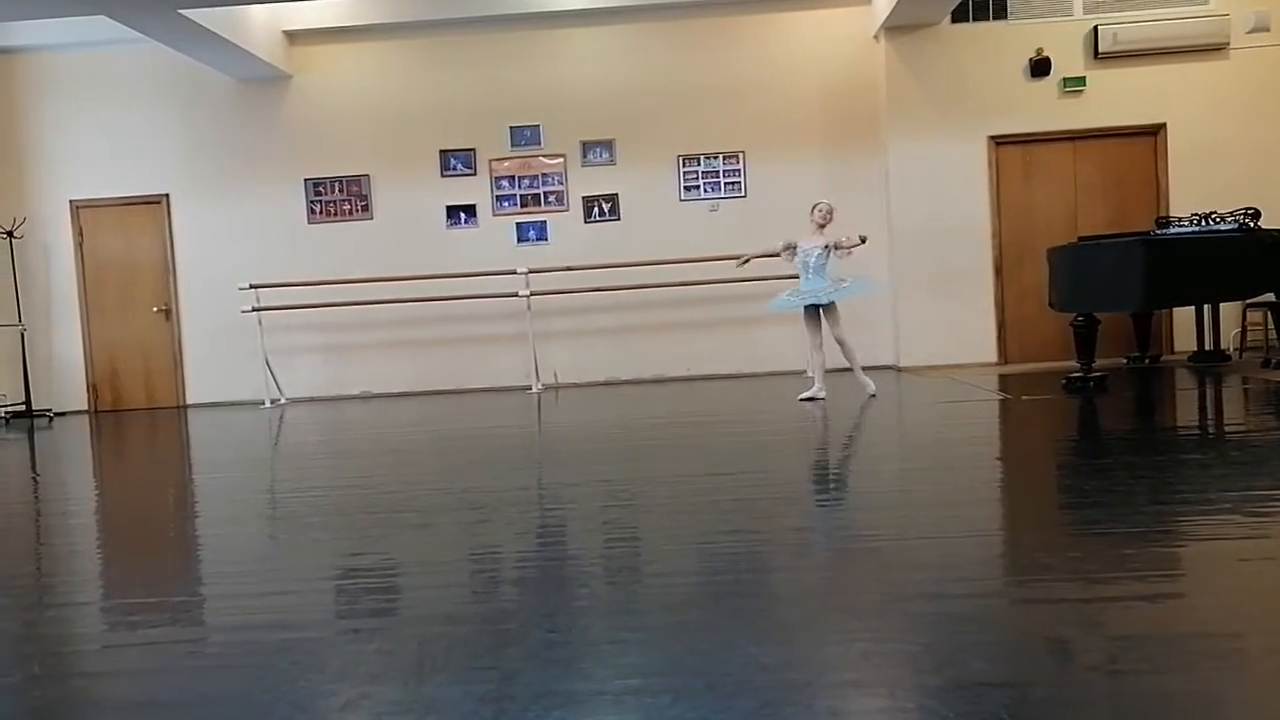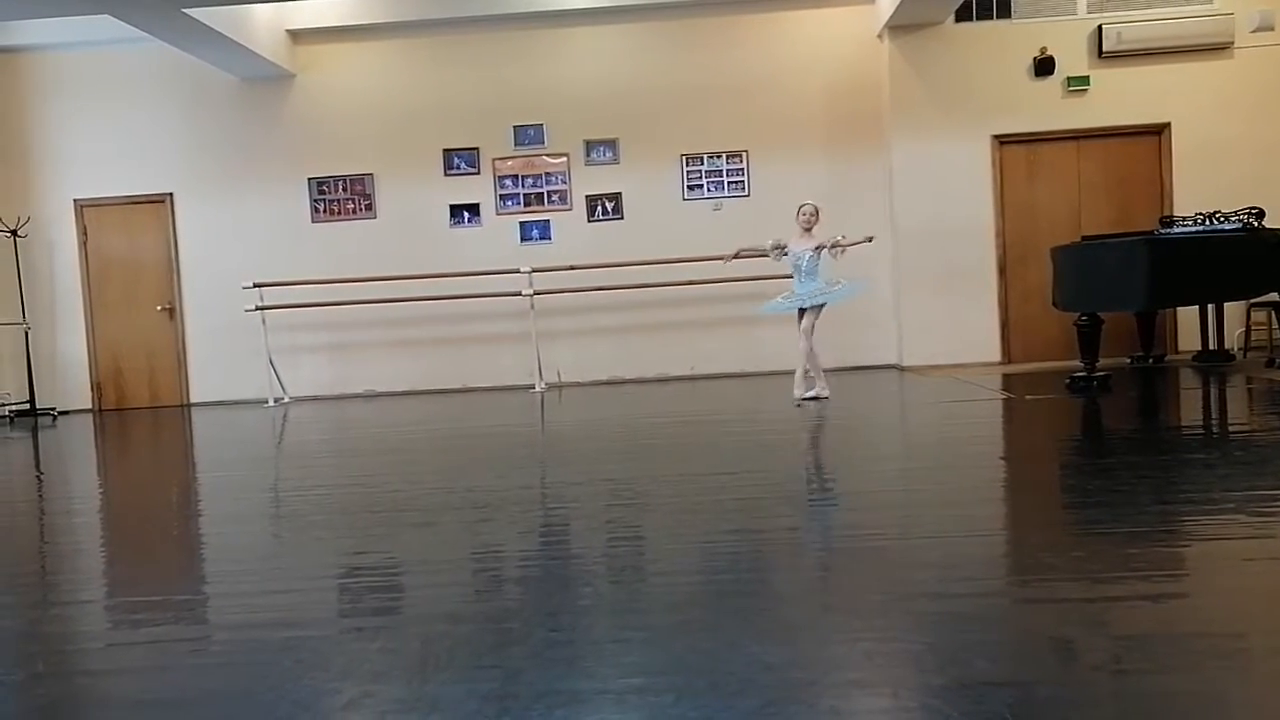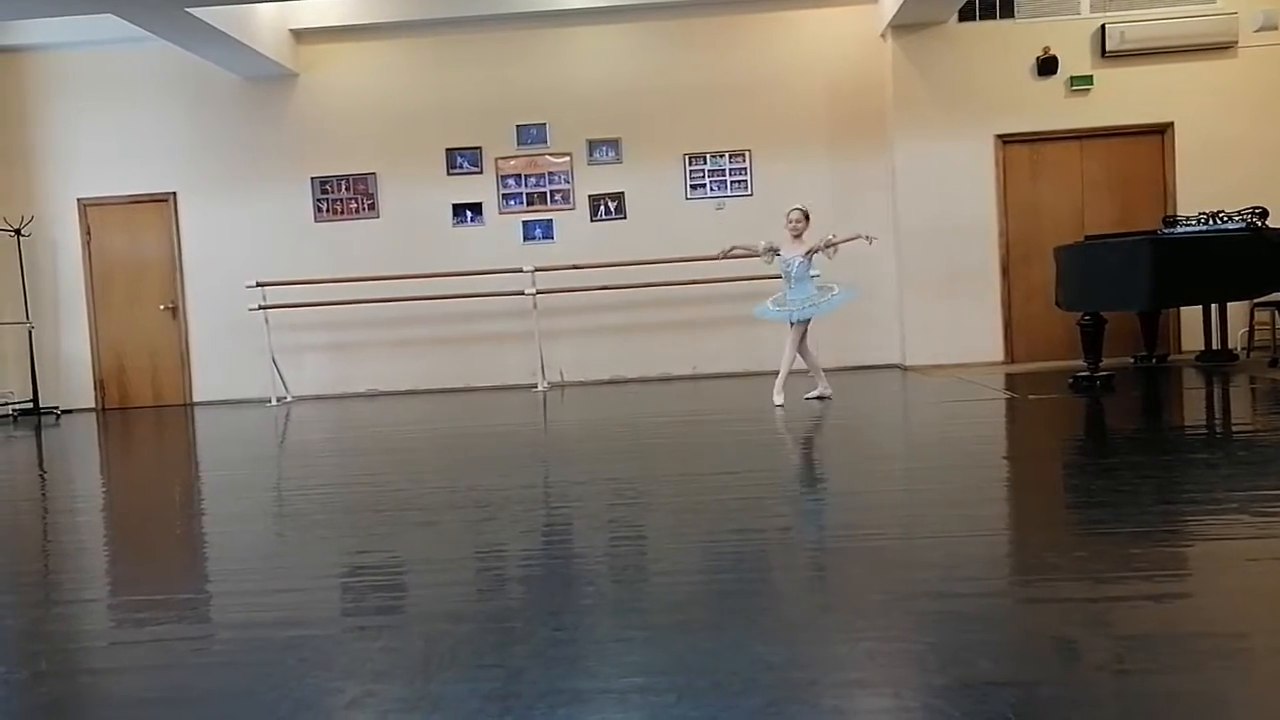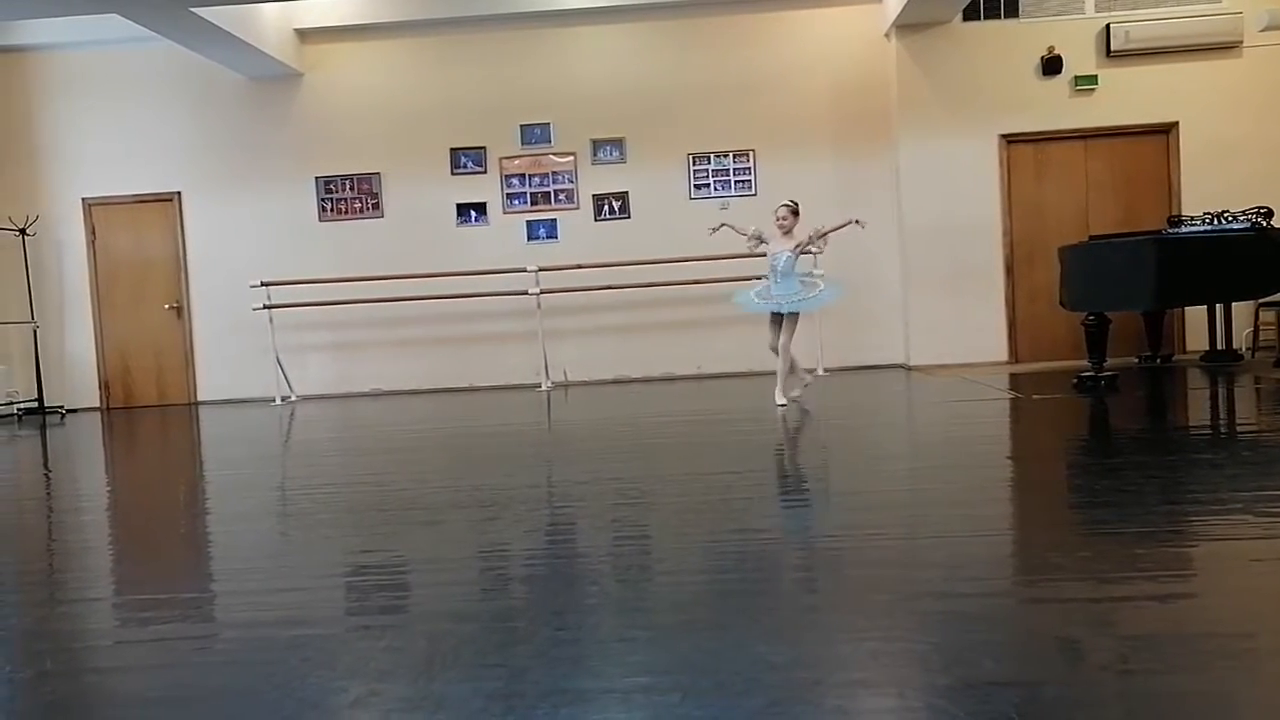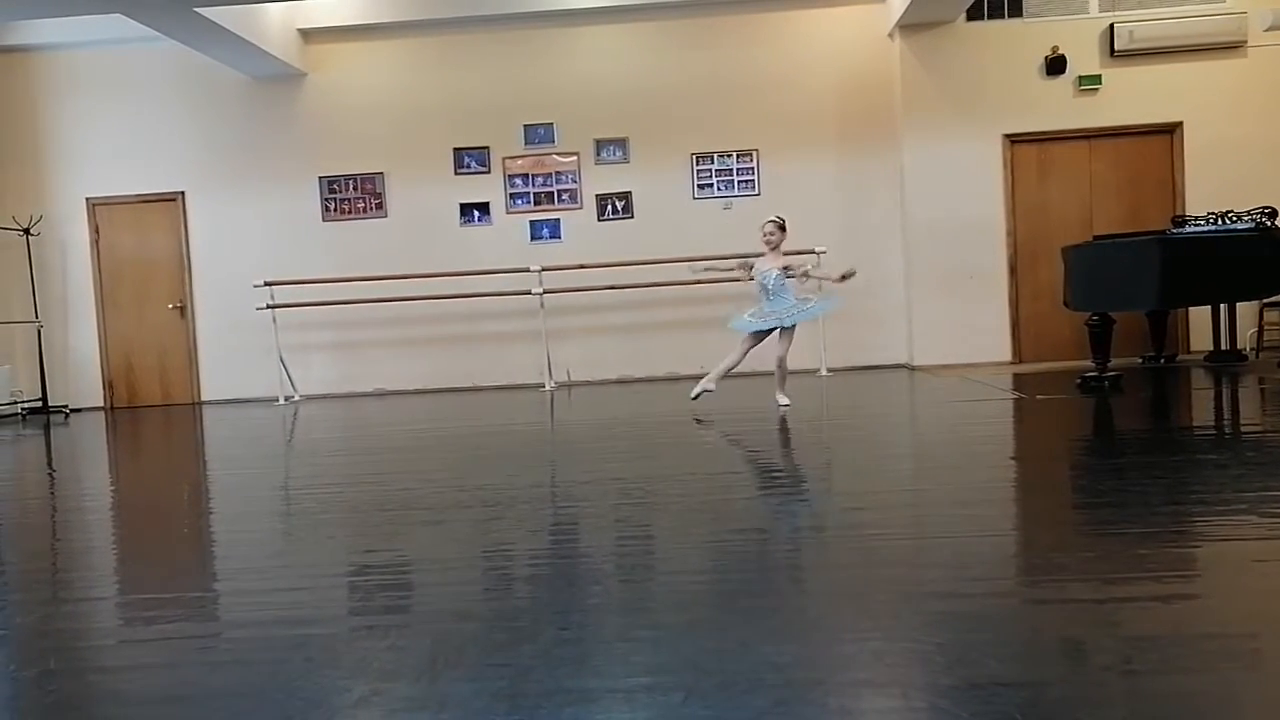
dt=0.3s
person 1, frame 1
left shoulder: (828, 241)
right shoulder: (800, 243)
left elbow: (844, 245)
right elbow: (777, 250)
left wrist: (860, 242)
right wrist: (750, 256)
left hip: (824, 290)
right hip: (806, 293)
left knee: (838, 335)
right knee: (814, 342)
left ankle: (861, 376)
right ankle: (819, 387)
person 1, frame 2
left shoulder: (819, 243)
right shoulder: (789, 244)
left elbow: (842, 243)
right elbow: (765, 250)
left wrist: (864, 240)
right wrist: (739, 251)
left hip: (817, 292)
right hip: (800, 294)
left knee: (805, 329)
right knee: (805, 342)
left ankle: (800, 378)
right ankle: (821, 386)
person 1, frame 3
left shoulder: (809, 248)
right shoulder: (781, 248)
left elbow: (833, 242)
right elbow: (757, 249)
left wrist: (860, 236)
right wrist: (732, 248)
left hip: (807, 299)
right hip: (791, 301)
left knee: (793, 341)
right knee: (800, 345)
left ankle: (779, 387)
right ankle: (823, 386)
person 1, frame 4
left shoulder: (798, 243)
right shoulder: (771, 241)
left elbow: (825, 232)
right elbow: (746, 233)
left wrist: (850, 222)
right wrist: (724, 225)
left hip: (793, 296)
right hip: (774, 297)
left knee: (783, 343)
right knee: (774, 343)
left ankle: (781, 391)
right ankle: (802, 376)
person 1, frame 5
left shoulder: (784, 262)
right shoulder: (758, 262)
left elbow: (810, 272)
right elbow: (731, 267)
left wrist: (835, 278)
right wrist: (705, 268)
left hip: (787, 311)
right hip: (766, 314)
left knee: (780, 356)
right knee: (743, 347)
left ankle: (780, 392)
right ankle: (710, 380)
